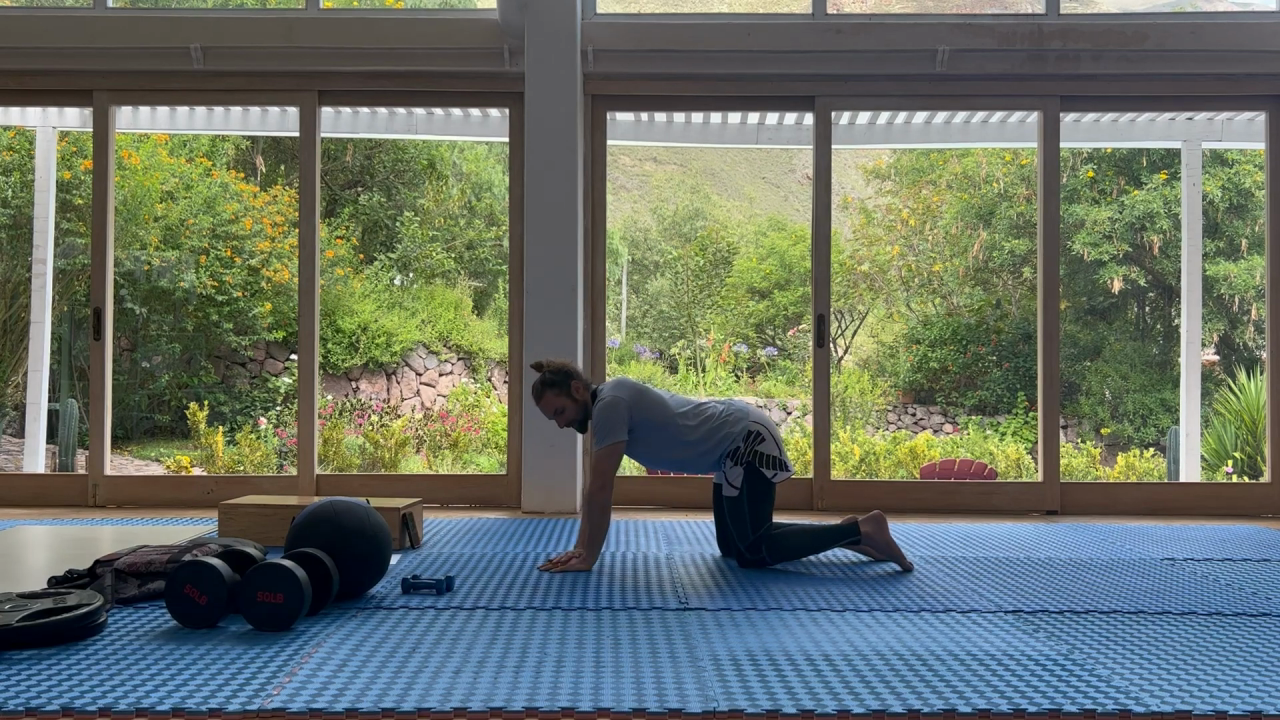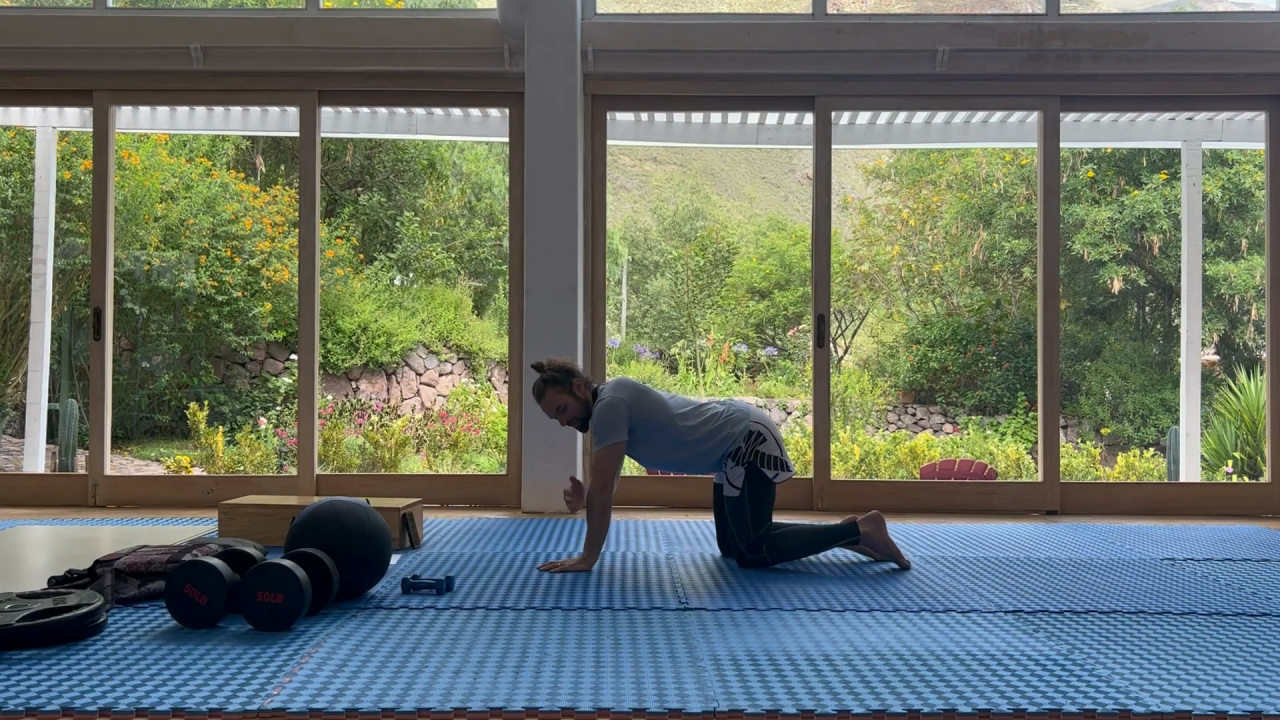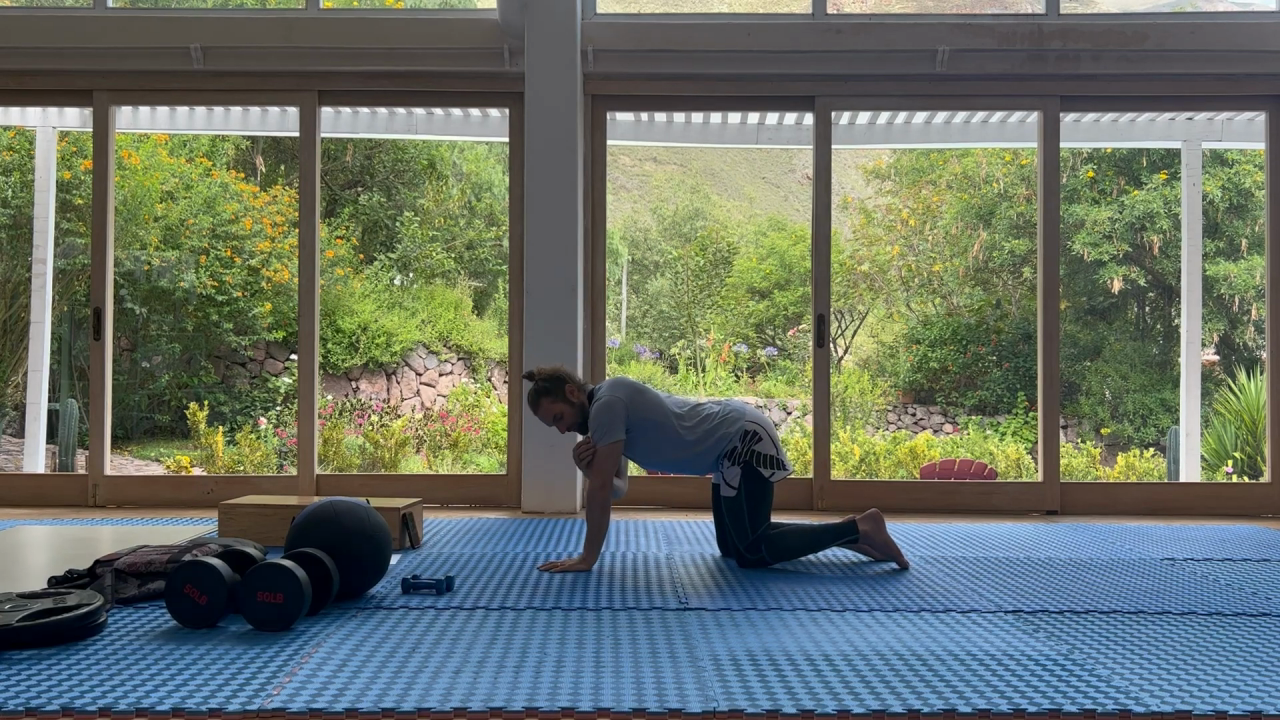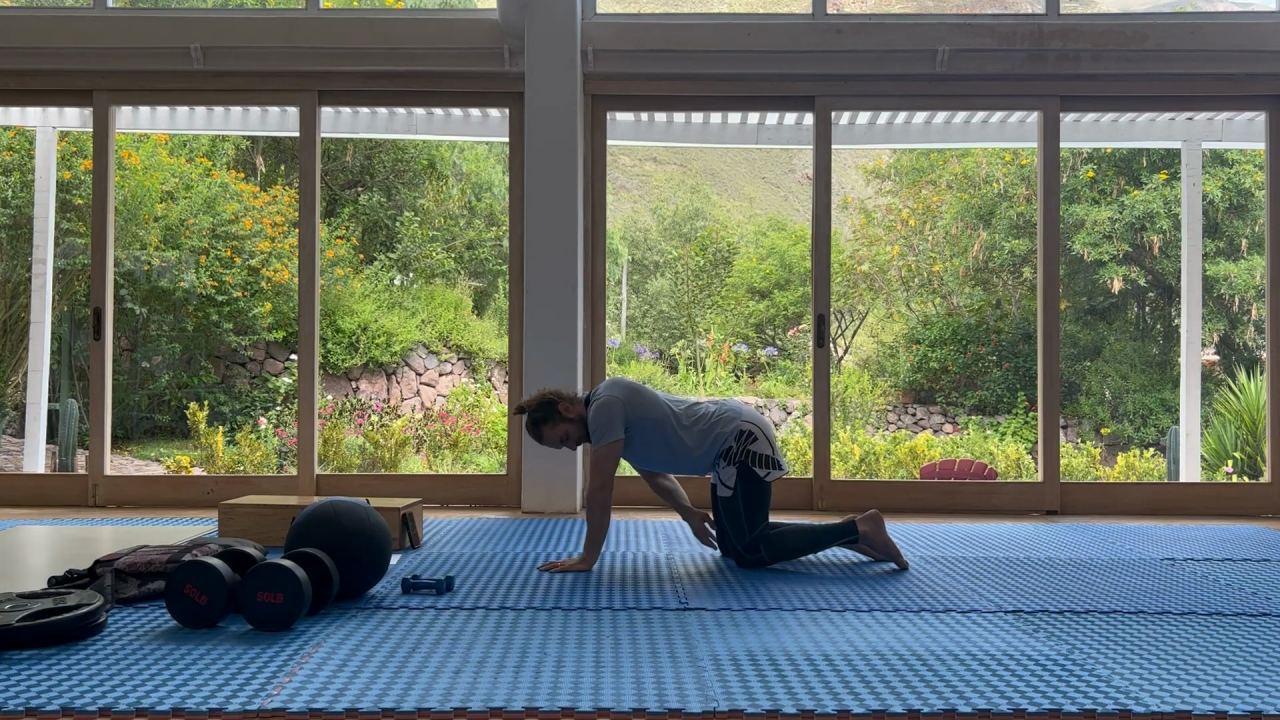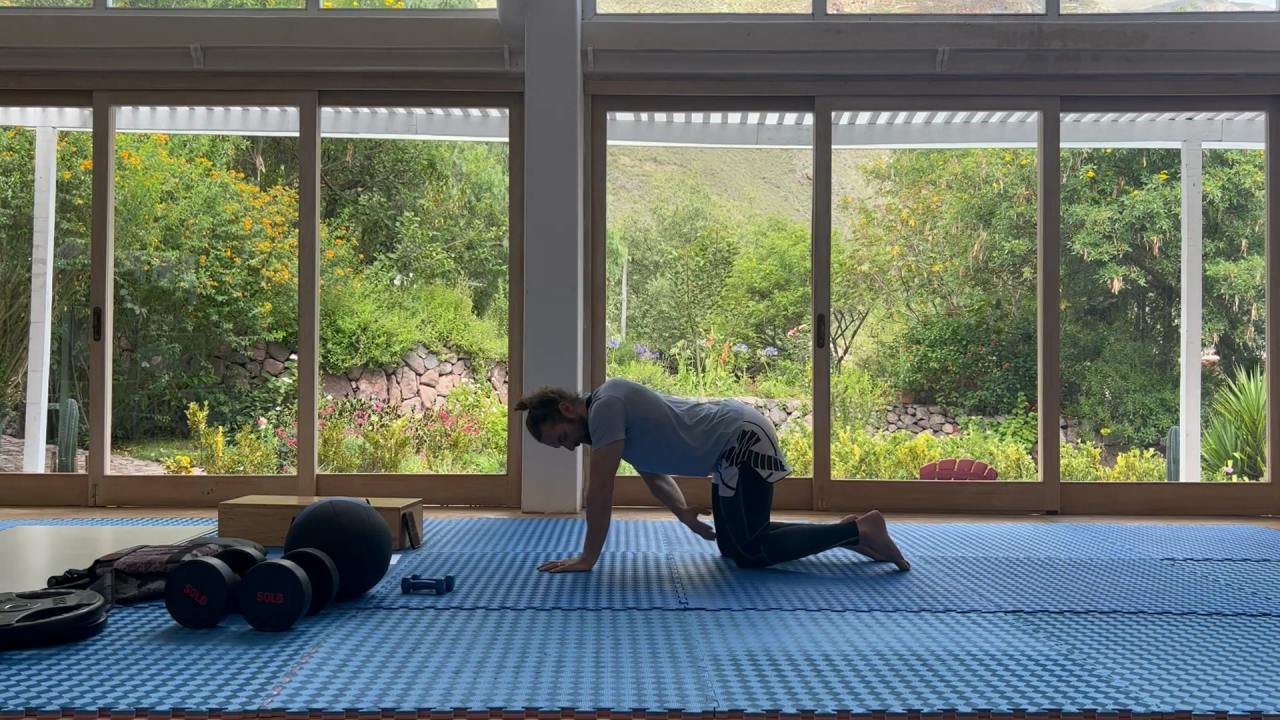
dt=0.4s
person 1, frame 1
left shoulder: (609, 405)
right shoulder: (609, 403)
left elbow: (600, 490)
right elbow: (598, 487)
left wrist: (589, 558)
right wrist: (579, 547)
left hip: (747, 440)
right hip: (736, 441)
left knee: (752, 552)
right knee: (731, 544)
left ankle: (860, 529)
right ankle: (843, 531)
person 1, frame 2
left shoulder: (609, 405)
right shoulder: (609, 405)
left elbow: (603, 489)
right elbow: (603, 483)
left wrist: (588, 558)
right wrist: (580, 497)
left hip: (748, 439)
right hip: (738, 439)
left knee: (753, 553)
right knee: (731, 545)
left ankle: (858, 530)
right ankle: (848, 531)
person 1, frame 3
left shoulder: (605, 405)
right shoulder: (608, 406)
left elbow: (600, 491)
right elbow: (614, 484)
left wrist: (587, 558)
right wrist: (589, 464)
left hip: (744, 440)
right hip: (736, 440)
left knee: (752, 553)
right knee: (732, 545)
left ankle: (856, 528)
right ankle: (846, 533)
person 1, frame 4
left shoulder: (603, 407)
right shoulder: (614, 414)
left elbow: (600, 491)
right elbow: (657, 474)
left wrist: (587, 558)
right wrist: (693, 516)
left hip: (740, 438)
right hip: (734, 437)
left knee: (751, 552)
right knee: (732, 541)
left ankle: (857, 529)
right ankle: (848, 532)
person 1, frame 5
left shoulder: (605, 407)
right shoulder: (614, 414)
left elbow: (600, 491)
right elbow: (658, 480)
left wrist: (587, 559)
right wrist: (684, 513)
left hip: (742, 438)
right hip: (735, 436)
left knee: (751, 552)
right knee: (732, 545)
left ankle: (859, 531)
right ankle: (847, 530)
